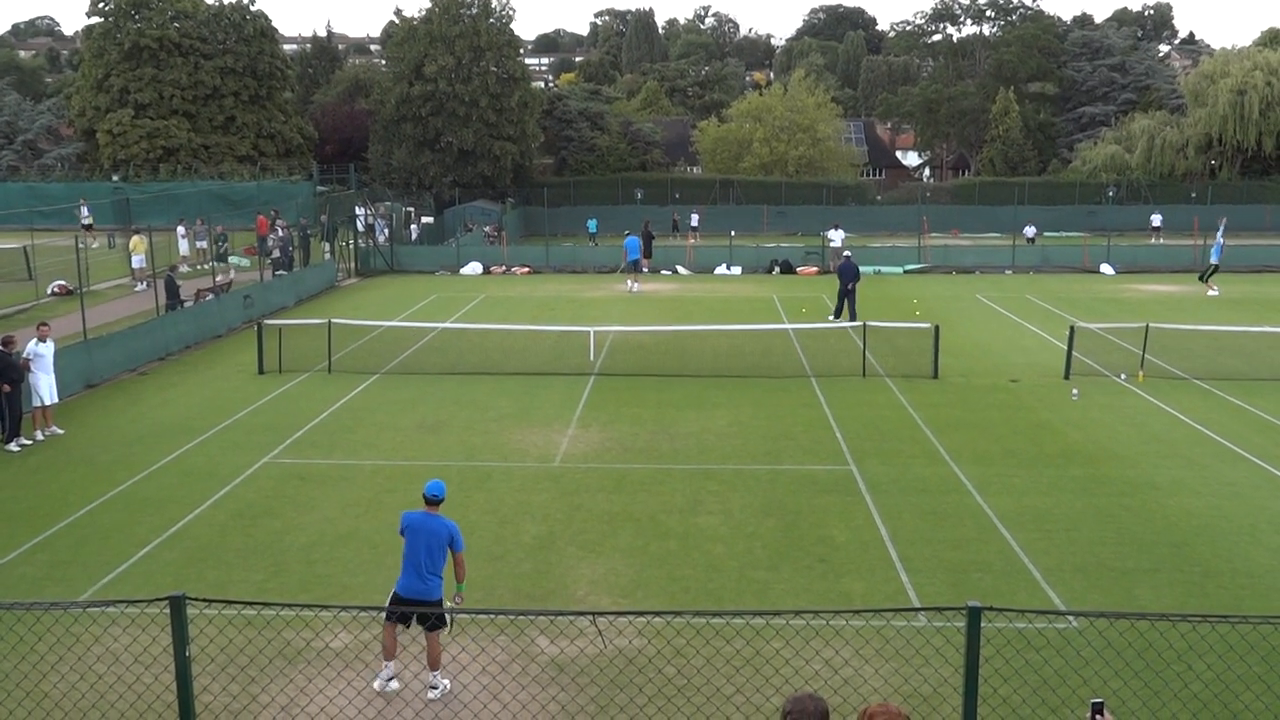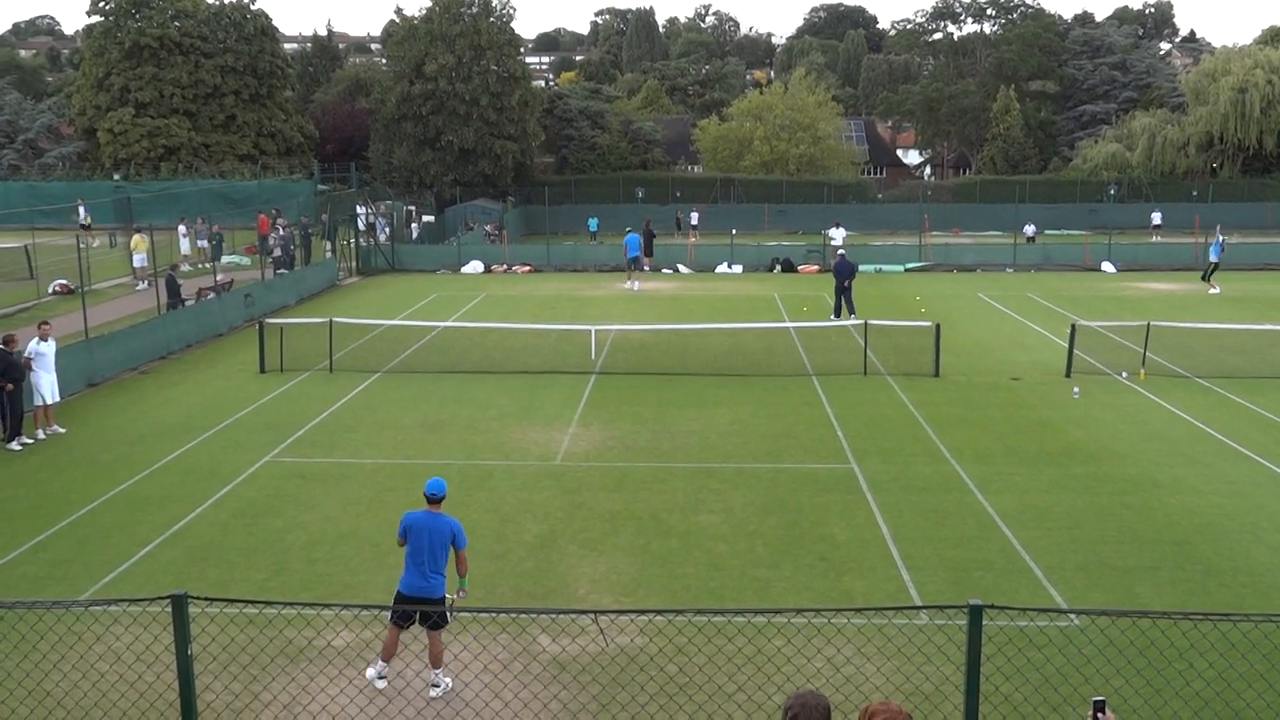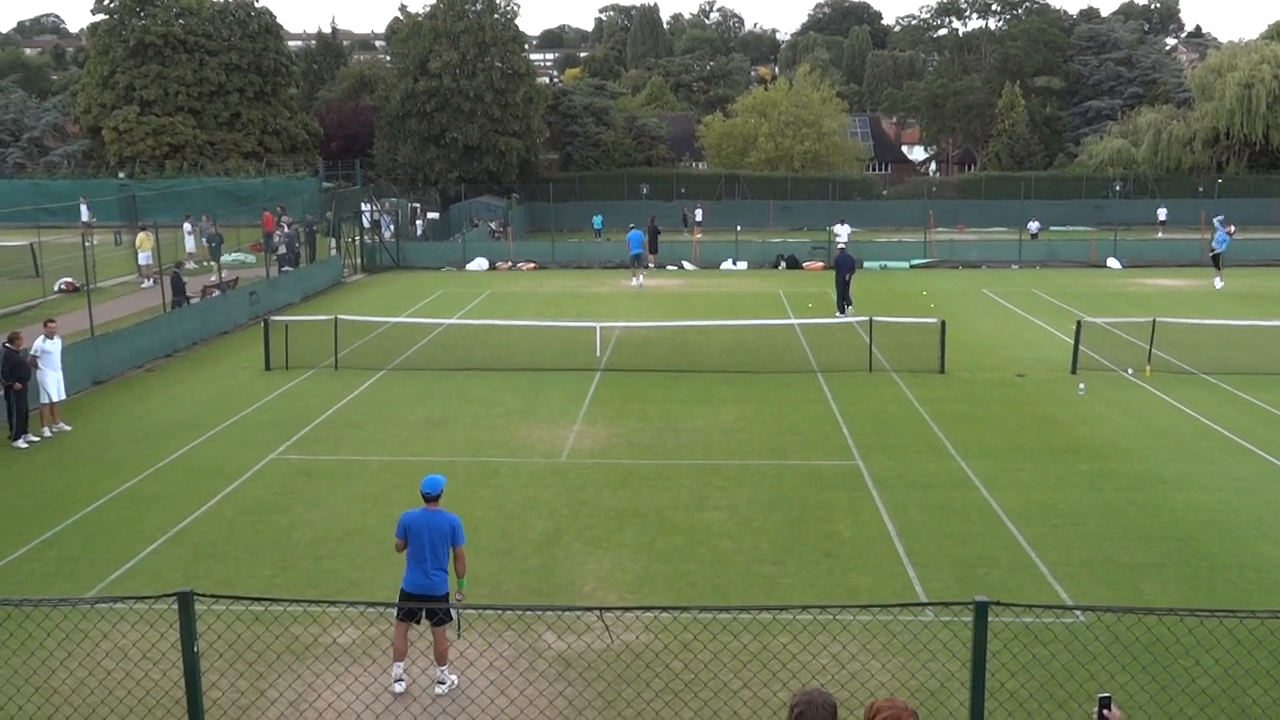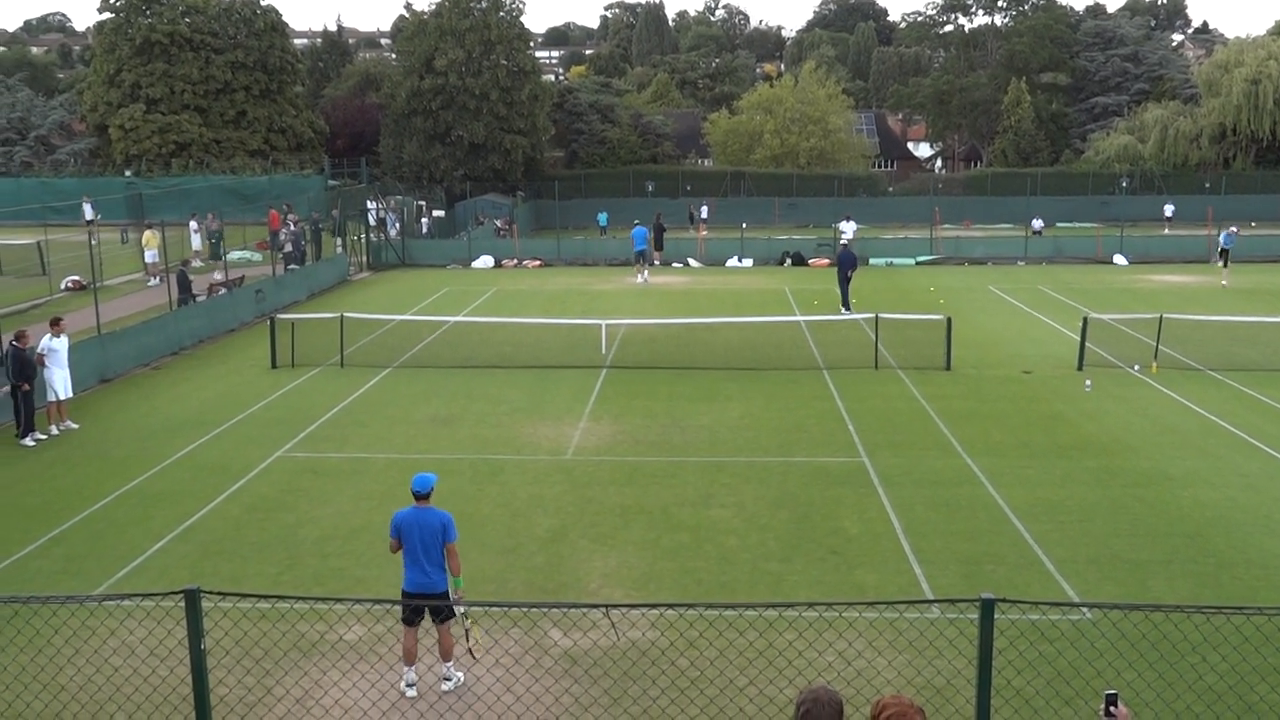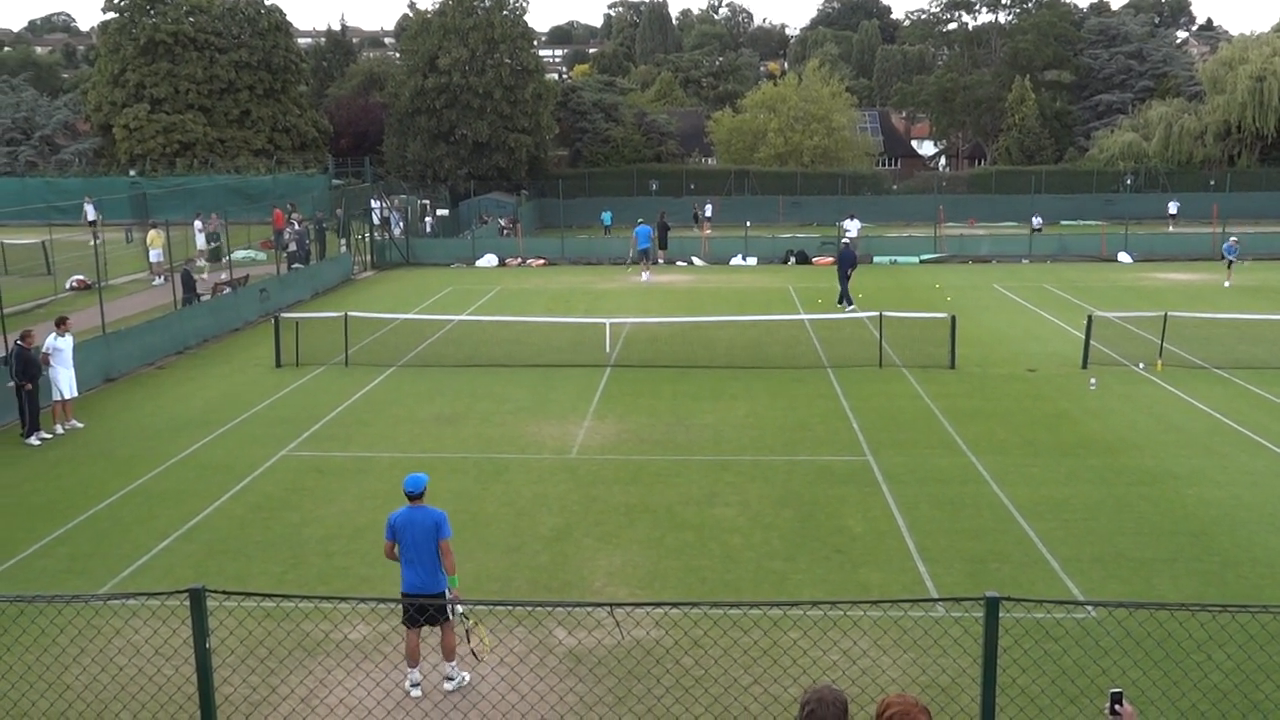
dt=0.2s
person 1, frame 1
left shoulder: (408, 518)
right shoulder: (451, 527)
right elbow: (459, 562)
right wrist: (460, 590)
left hip: (405, 590)
right hip: (432, 593)
left knee: (389, 628)
right knee: (433, 638)
left ankle: (388, 676)
right ankle: (435, 685)
person 1, frame 2
left shoulder: (409, 519)
right shoulder: (453, 525)
right elbow: (461, 559)
right wrist: (463, 584)
left hip: (408, 588)
right hip: (435, 591)
left knee: (394, 631)
right knee: (435, 637)
left ankle: (379, 673)
right ankle: (437, 683)
person 1, frame 3
left shoulder: (407, 518)
right shoulder: (452, 522)
left elbow: (399, 548)
right elbow: (459, 557)
right wrist: (461, 585)
left hip: (411, 586)
right hip: (438, 588)
left knee: (401, 629)
right knee: (439, 633)
left ankle: (398, 678)
right ankle: (443, 680)
person 1, frame 4
left shoulder: (399, 517)
right shoulder: (444, 518)
left elbow: (393, 548)
right elbow: (452, 554)
right wrist: (458, 584)
left hip: (411, 586)
right hip: (438, 586)
left knee: (410, 632)
right knee: (444, 630)
left ankle: (409, 682)
right ankle: (449, 677)
person 1, frame 5
left shoulder: (394, 518)
right shoulder: (438, 516)
left elbow: (388, 552)
right elbow: (446, 552)
right wrist: (453, 584)
left hip: (410, 587)
right hip: (436, 586)
left knee: (412, 633)
right knee: (447, 629)
left ankle: (414, 681)
right ankle: (452, 676)
